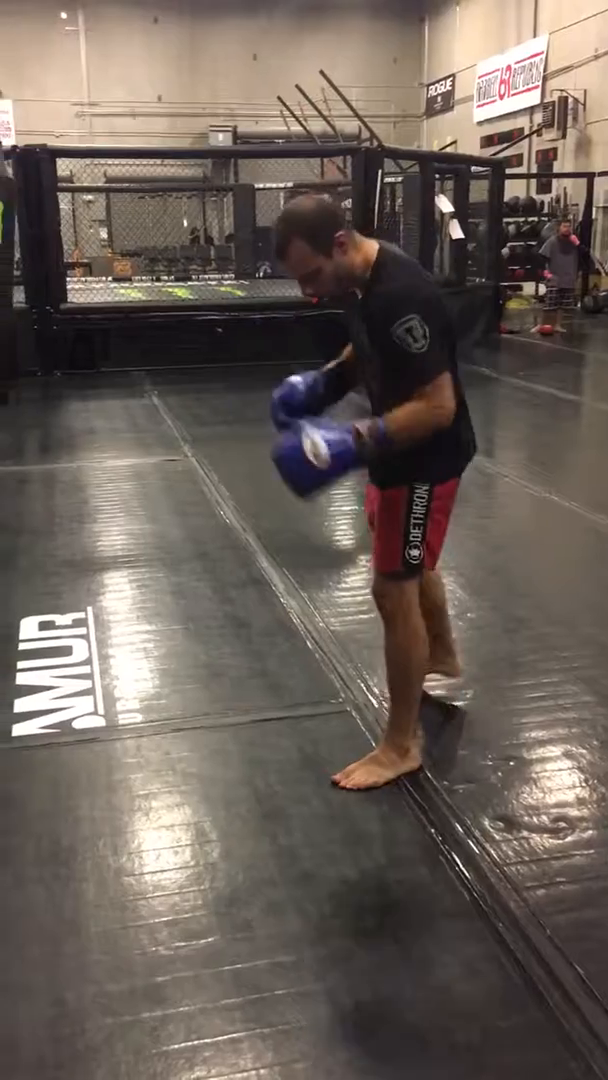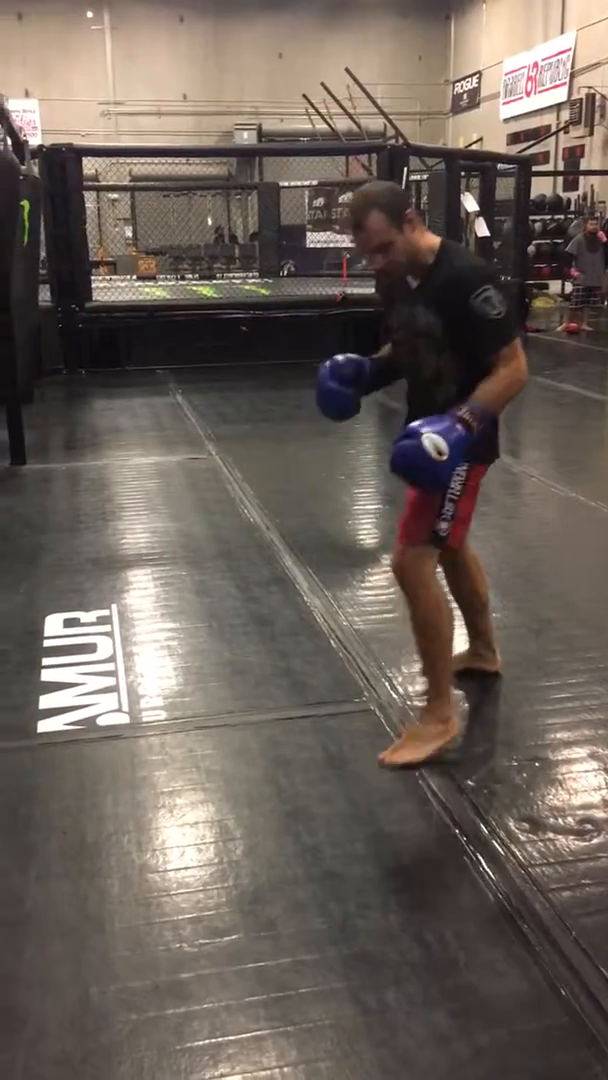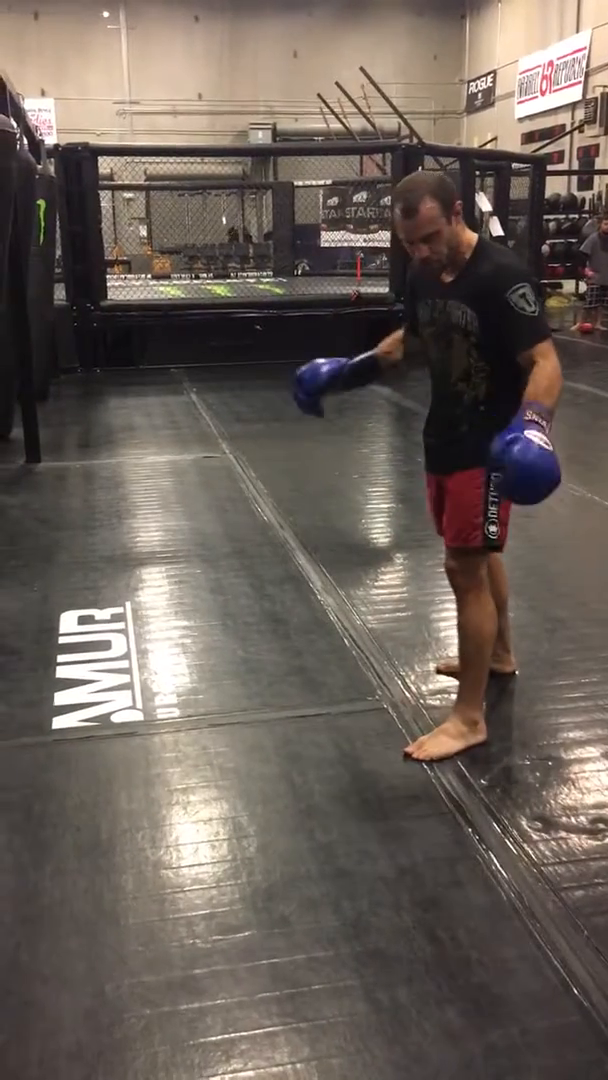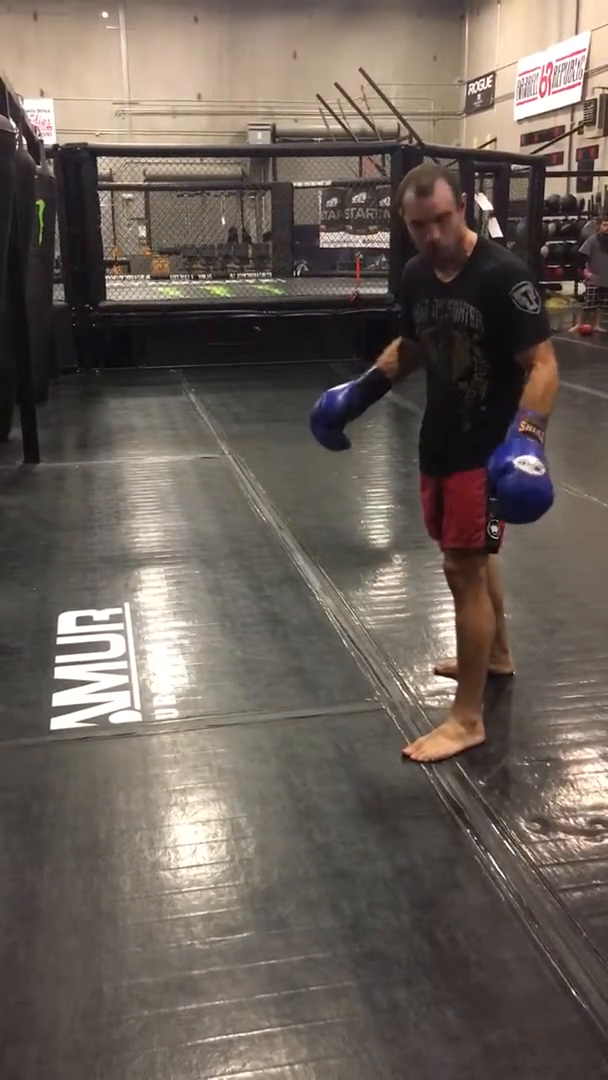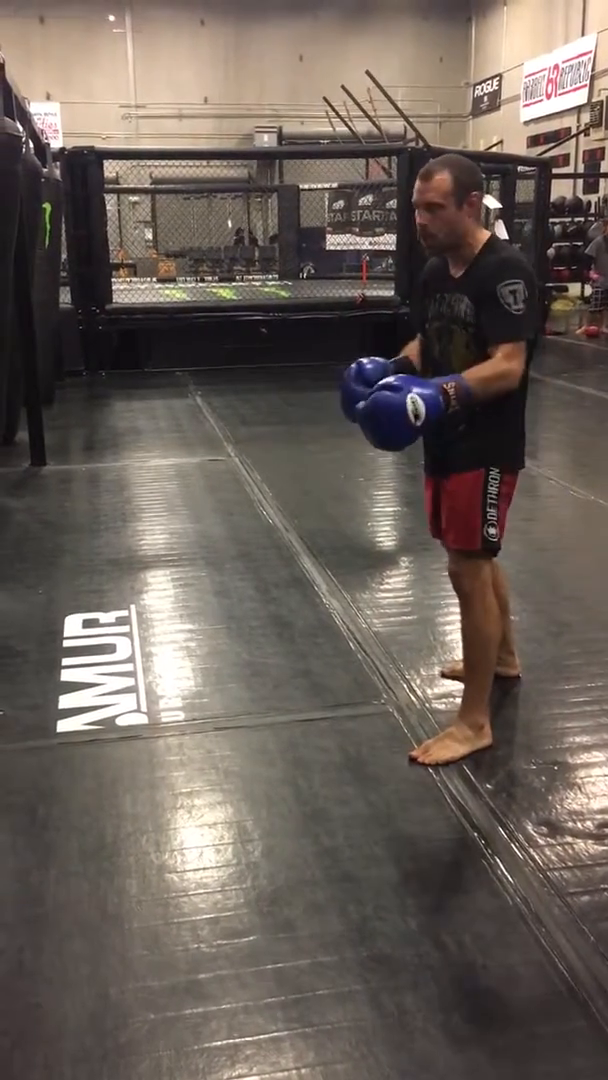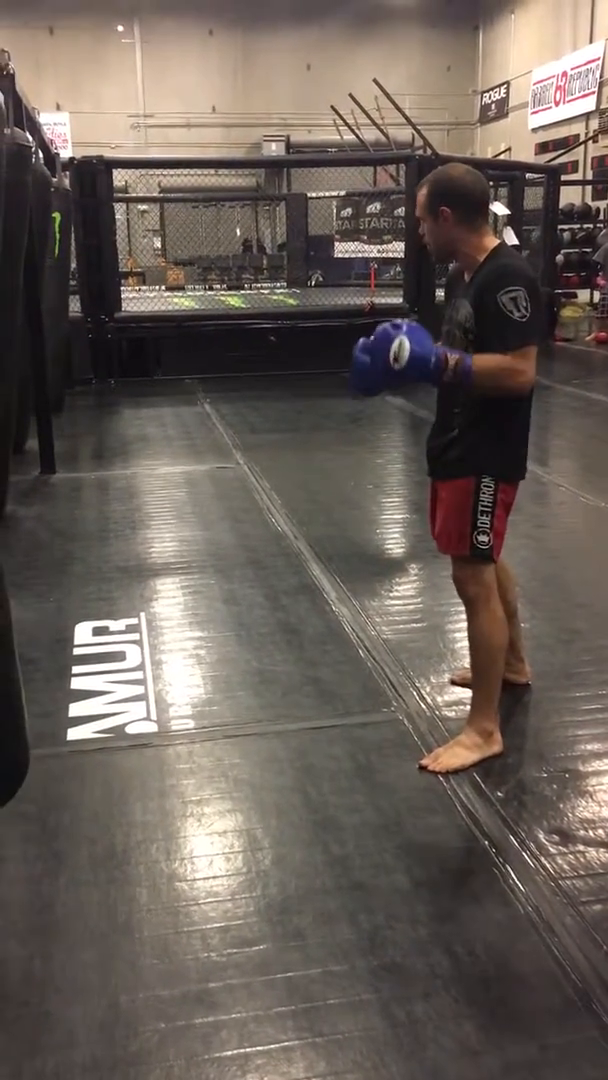
dt=0.5s
person 1, frame 1
left shoulder: (402, 295)
right shoulder: (359, 280)
left elbow: (438, 405)
left wrist: (353, 443)
right wrist: (326, 381)
left hip: (424, 457)
right hip: (397, 449)
left knee: (392, 589)
right knee: (413, 560)
left ankle: (402, 744)
right ankle: (440, 653)
person 1, frame 2
left shoulder: (466, 277)
right shoulder: (399, 279)
left elbow: (513, 368)
left wrist: (460, 426)
right wrist: (366, 370)
left hip: (457, 440)
right hip: (427, 427)
left knee: (413, 563)
right knee: (450, 545)
left ankle: (440, 712)
right ankle: (483, 650)
person 1, frame 3
left shoulder: (502, 276)
right shoulder: (423, 274)
left elbow: (544, 361)
left wrist: (532, 423)
right wrist: (353, 369)
left hip: (487, 446)
right hip: (444, 437)
left knee: (465, 567)
right knee: (478, 552)
left ankle: (468, 717)
right ankle: (500, 652)
person 1, frame 4
left shoulder: (503, 275)
right shoulder: (416, 274)
left elbow: (542, 364)
left wrist: (526, 435)
right wrist: (360, 391)
left hip: (485, 447)
right hip: (439, 439)
left knee: (463, 568)
right knee: (470, 553)
left ankle: (467, 718)
right ankle: (496, 653)
person 1, frame 5
left shoulder: (505, 271)
right shoulder: (435, 270)
left elbow: (507, 368)
left wrist: (436, 399)
right wrist: (391, 370)
left hip: (486, 448)
right hip: (449, 442)
left knee: (467, 569)
right knee: (477, 554)
left ankle: (474, 721)
right ankle: (503, 656)
person 1, frame 6
left shoulder: (508, 277)
right shoulder: (463, 273)
left elbow: (519, 371)
left wrist: (431, 362)
right wrist: (409, 355)
left hip: (486, 453)
right hip: (458, 444)
left knee: (472, 578)
right knee: (484, 561)
left ankle: (484, 729)
right ankle: (513, 662)
